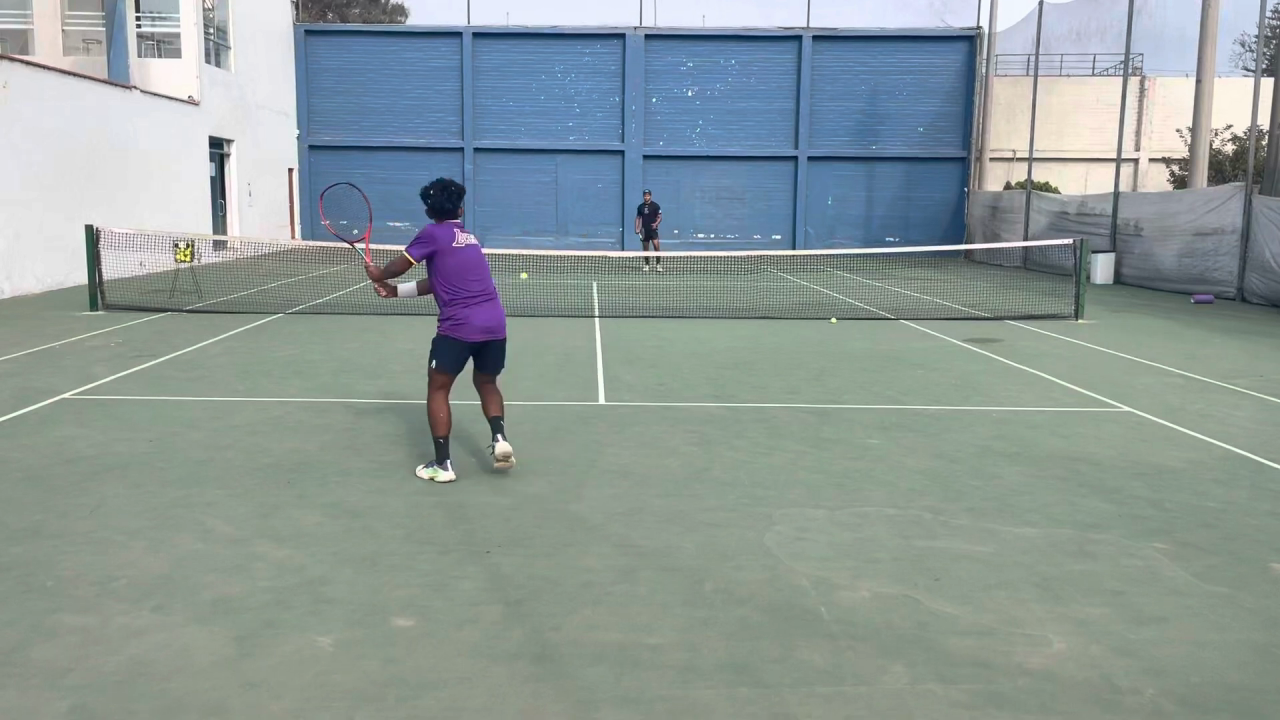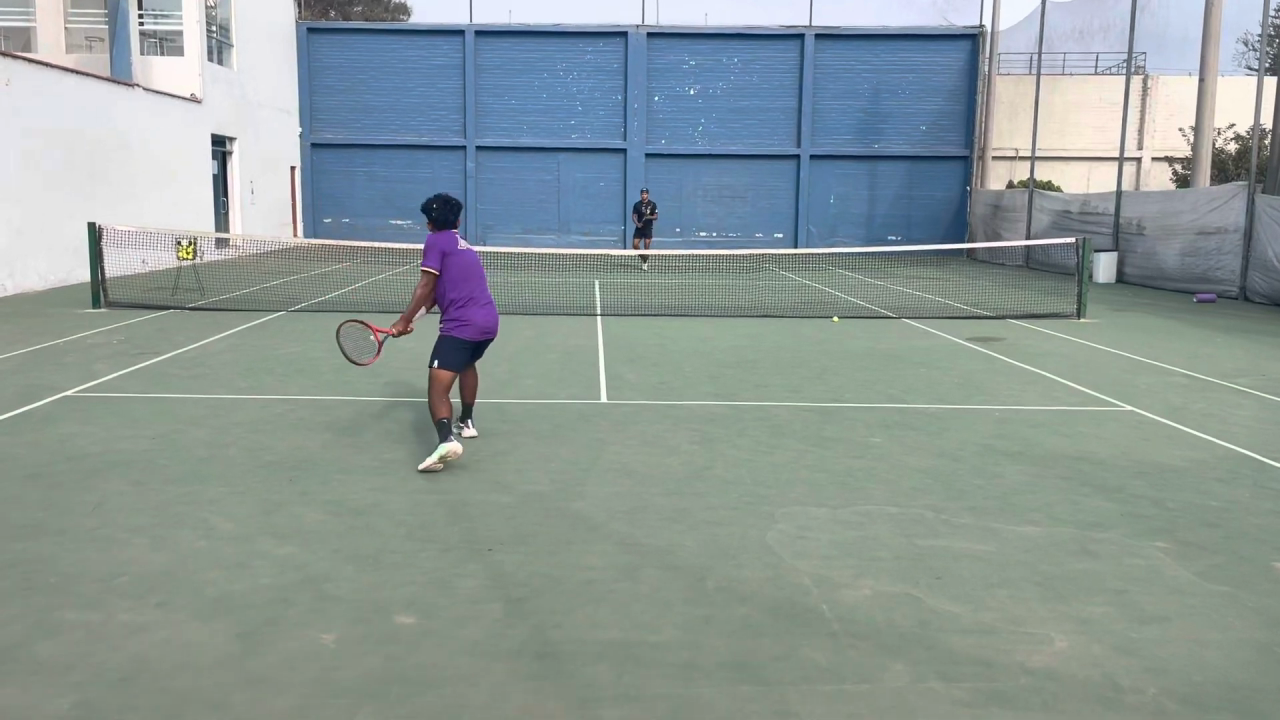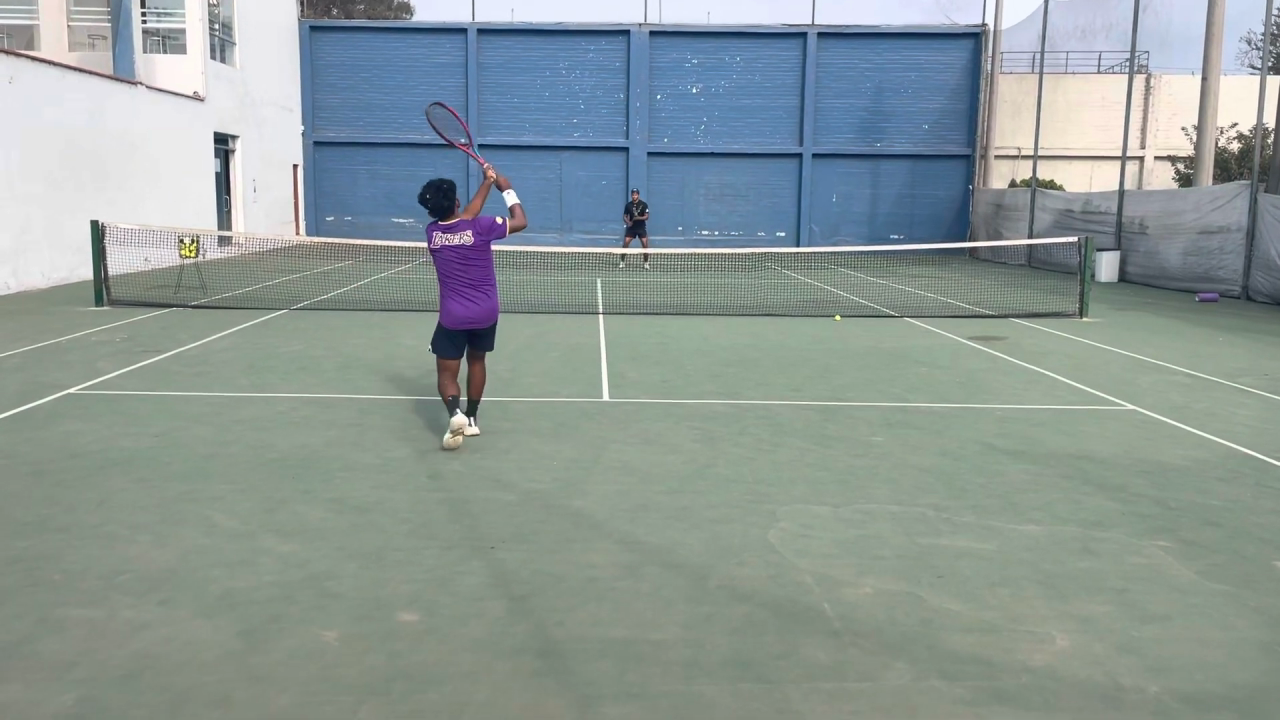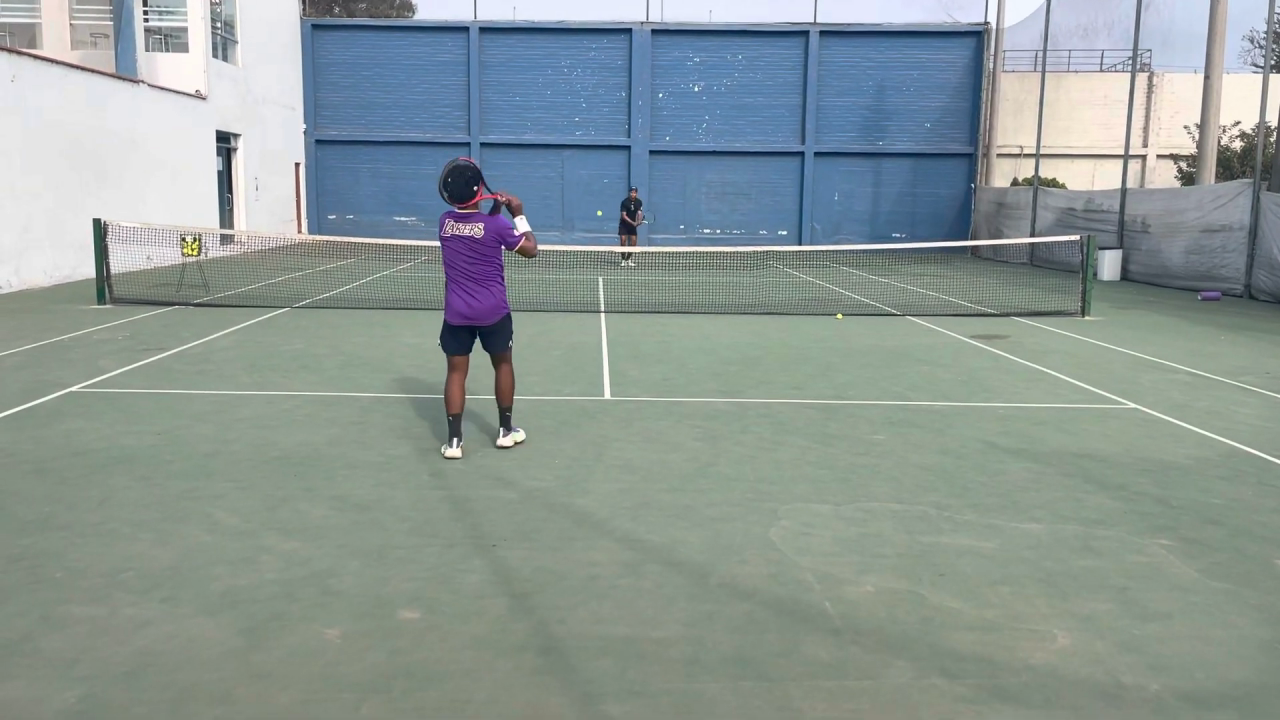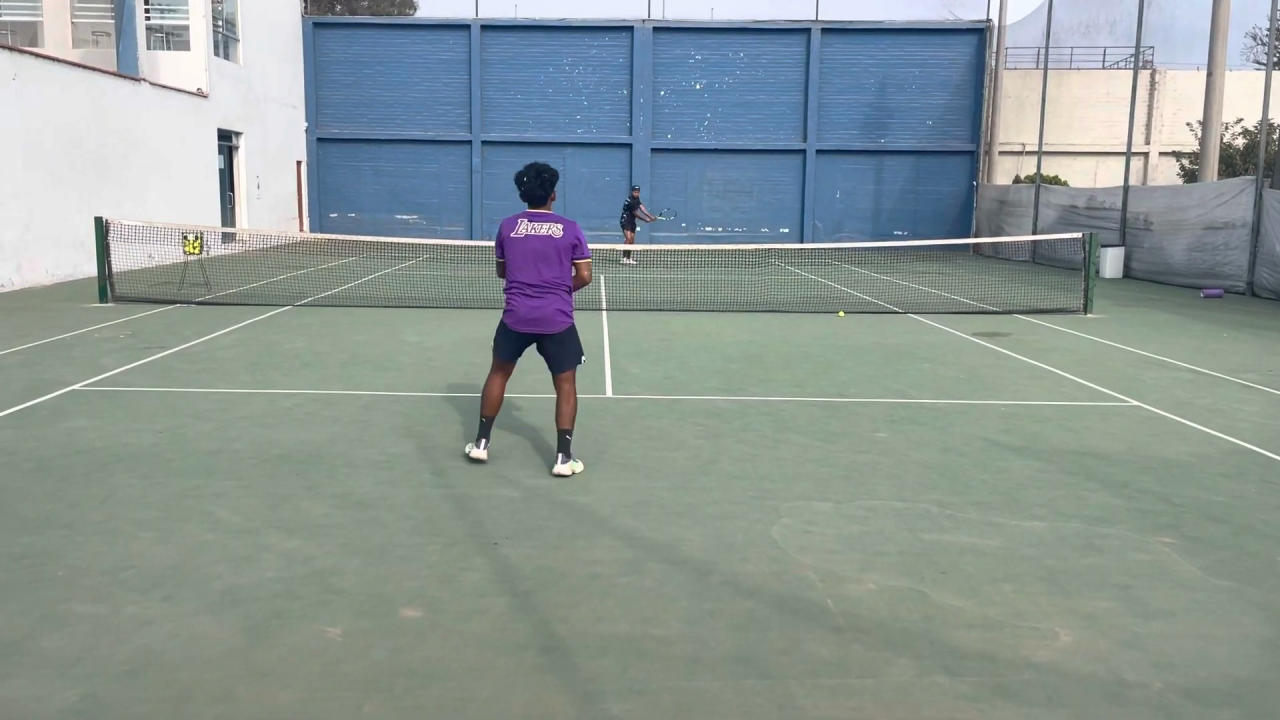
dt=0.5s
person 1, frame 1
left shoulder: (434, 233)
right shoulder: (469, 238)
left elbow: (402, 264)
left wrist: (379, 275)
right wrist: (397, 290)
left hip: (458, 329)
right hip: (494, 325)
left knee: (438, 391)
right knee: (487, 386)
left ankle: (442, 464)
right ankle: (499, 440)
person 1, frame 2
left shoulder: (435, 240)
right shoulder: (463, 245)
left elbow: (426, 286)
right elbow: (437, 292)
left wrist: (405, 319)
right wrist: (410, 317)
left hip: (461, 326)
right hip: (488, 322)
left knee: (438, 390)
right knee: (466, 366)
left ankle: (447, 439)
right ankle: (466, 421)
person 1, frame 3
left shoulder: (431, 232)
right shoulder: (480, 227)
right elbow: (521, 222)
left wrist: (486, 185)
right wrist: (505, 188)
left hip: (452, 316)
right hip: (485, 313)
left knee: (446, 373)
right knee: (476, 361)
left ankle: (455, 413)
right ankle: (470, 418)
person 1, frame 4
left shoulder: (445, 221)
right shoulder: (495, 224)
right elbow: (530, 250)
left wrist: (497, 207)
right wrist: (517, 213)
left hip: (456, 312)
right hip: (494, 310)
left knee: (456, 373)
right knee: (503, 365)
left ankle: (454, 440)
right ankle: (507, 430)
person 1, frame 5
left shoulder: (507, 227)
right shoulder: (569, 229)
right elbow: (584, 277)
left hip: (516, 317)
right hip: (556, 319)
left knee: (498, 375)
right knee: (566, 385)
left ankle: (481, 442)
right ankle: (563, 457)
